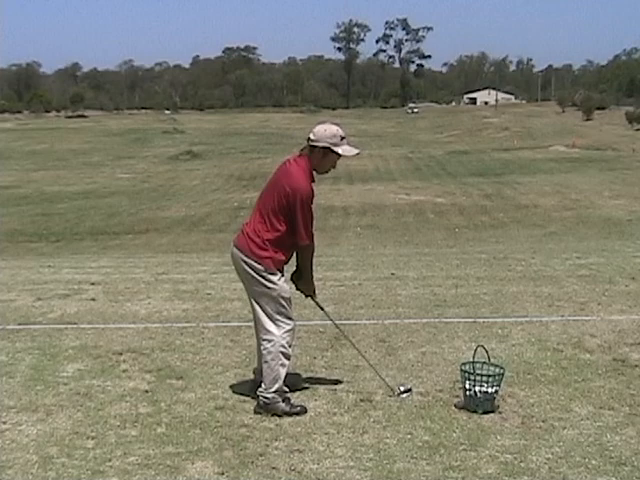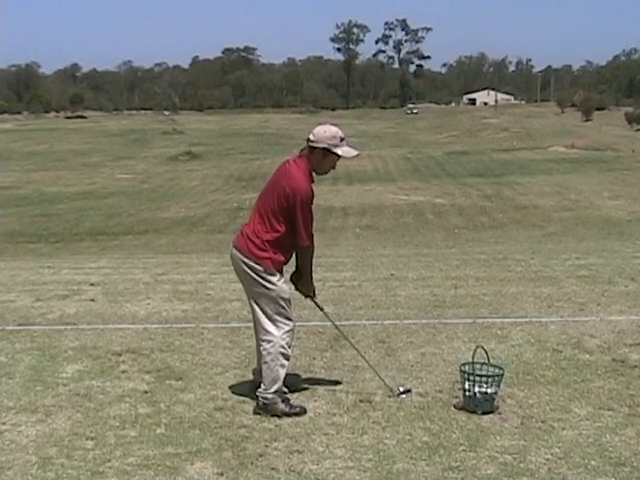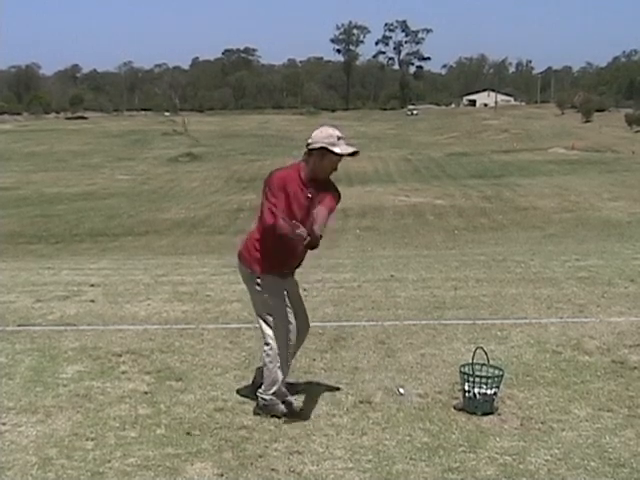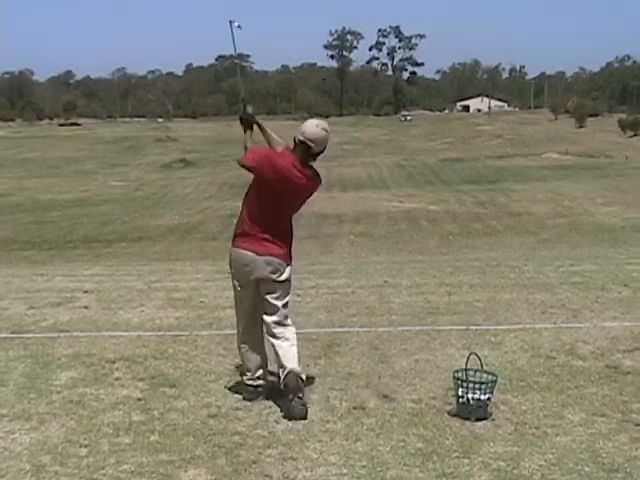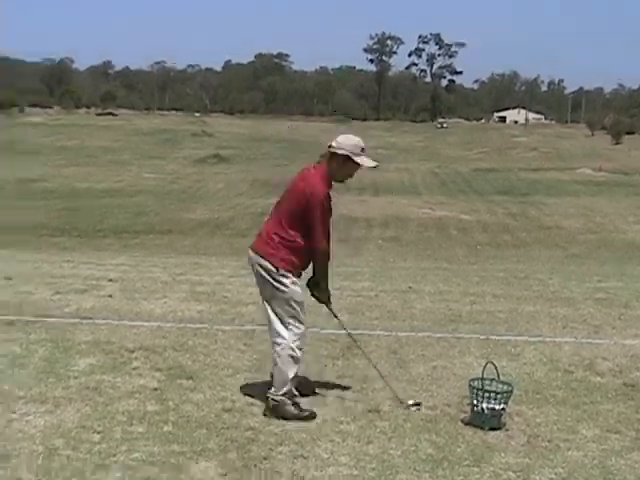
dt=1s
person 1, frame 1
left shoulder: (293, 165)
right shoulder: (301, 186)
right elbow: (304, 239)
left wrist: (299, 270)
right wrist: (306, 278)
left hip: (245, 248)
right hip: (260, 259)
left knee: (269, 323)
right knee: (280, 328)
left ankle: (265, 378)
right ankle: (270, 397)
person 1, frame 2
left shoulder: (292, 166)
right shoulder: (301, 186)
right elbow: (305, 240)
left wrist: (299, 271)
right wrist: (306, 278)
left hip: (246, 249)
right hip: (260, 260)
left knee: (268, 324)
right knee: (280, 328)
left ankle: (265, 378)
right ankle: (269, 397)
person 1, frame 3
left shoulder: (328, 189)
right shoulder: (280, 178)
left elbow: (321, 214)
right elbow: (273, 222)
left wrist: (315, 233)
right wrist: (294, 232)
left hip: (283, 269)
right hip: (260, 264)
left knee: (298, 327)
right knee: (281, 330)
left ankle: (265, 379)
right ankle: (269, 398)
person 1, frame 4
left shoulder: (270, 160)
right shoulder: (311, 181)
left elbow: (245, 158)
left wrist: (251, 126)
right wrist: (259, 125)
left hip: (242, 253)
right hip: (275, 259)
left knee: (248, 324)
right knee: (280, 324)
left ankle: (254, 381)
right ankle: (290, 377)
person 1, frame 5
left shoulder: (312, 175)
right shoulder: (318, 190)
right elbow: (320, 245)
right wrist: (322, 285)
left hip: (265, 254)
right hip: (277, 263)
left knee: (288, 327)
right knee: (291, 330)
left ankle: (284, 384)
right ankle: (281, 399)
